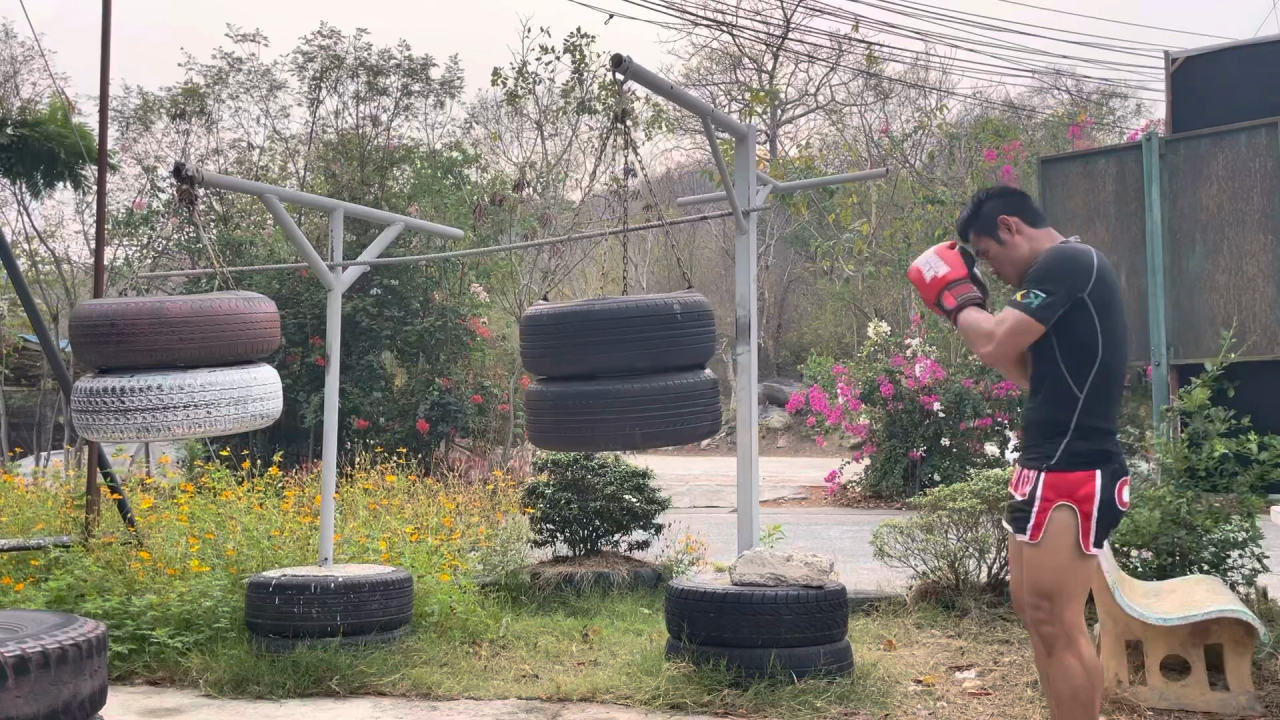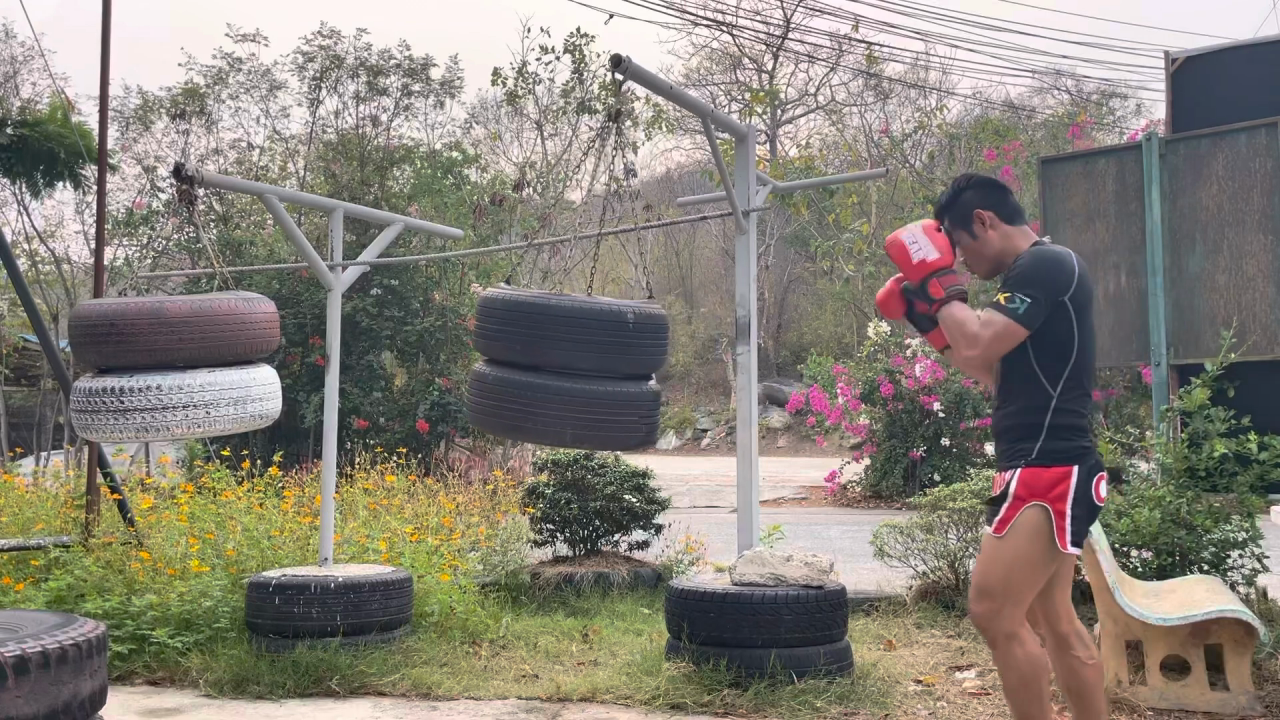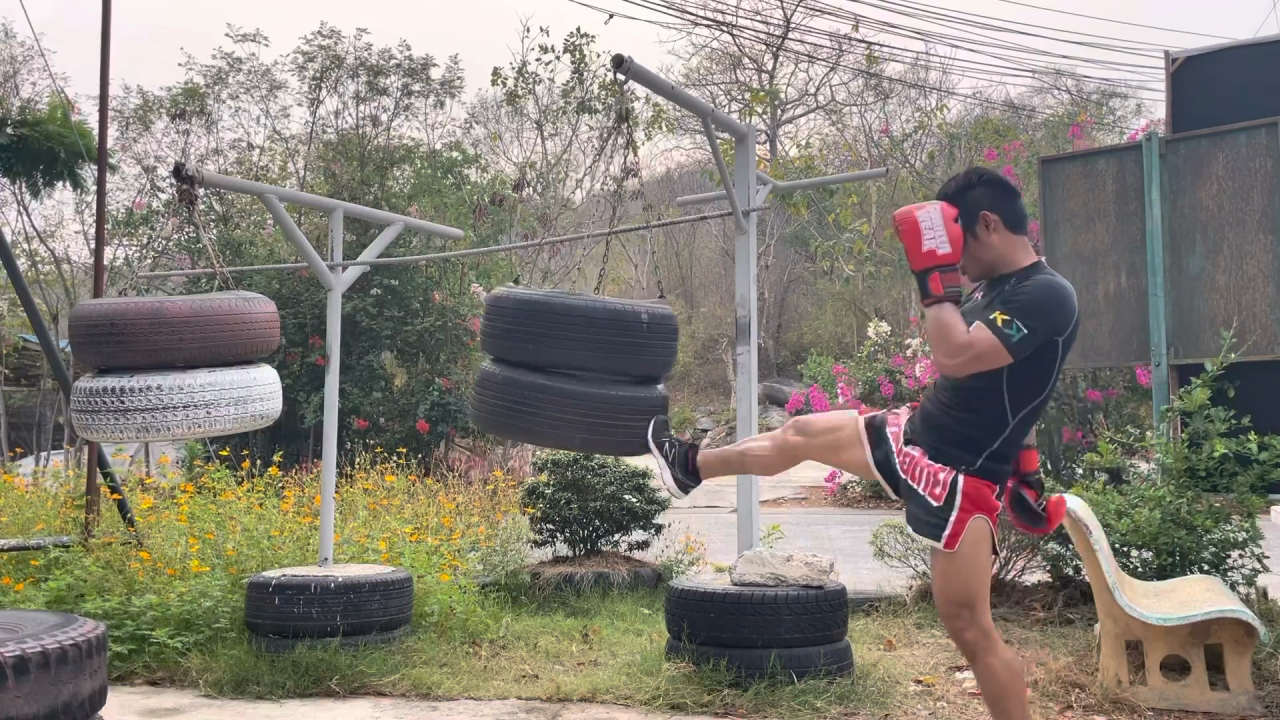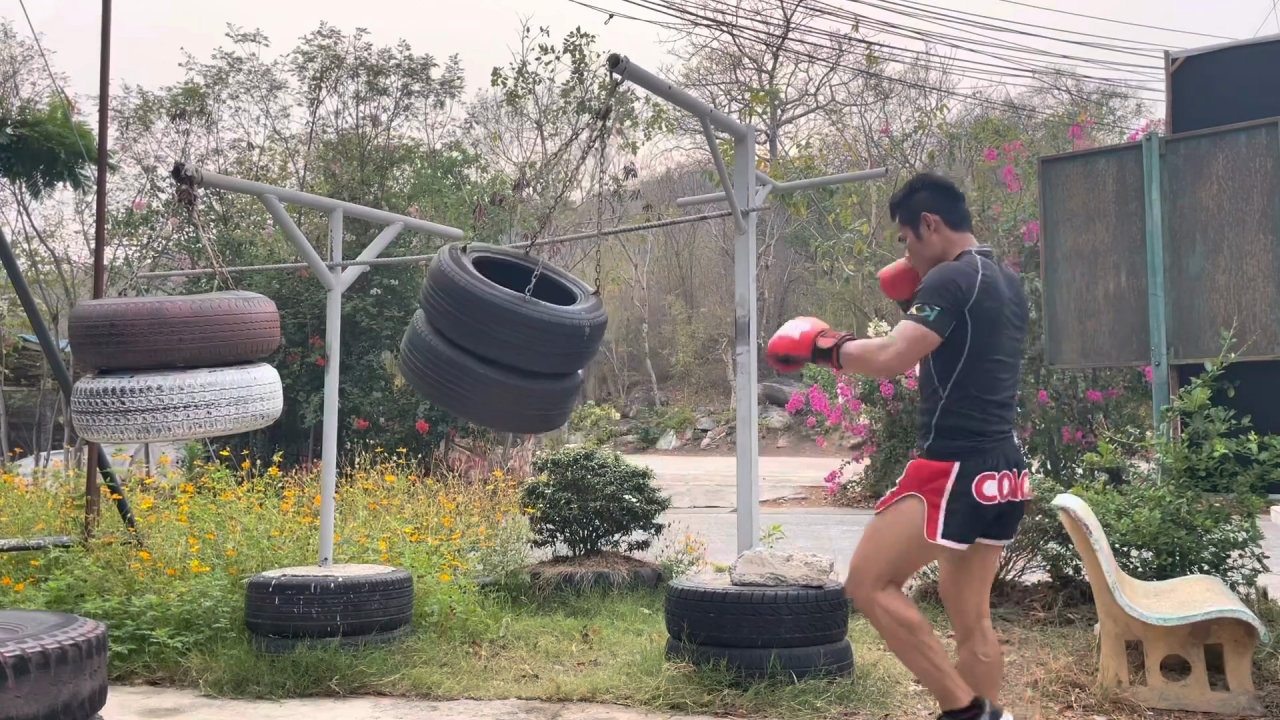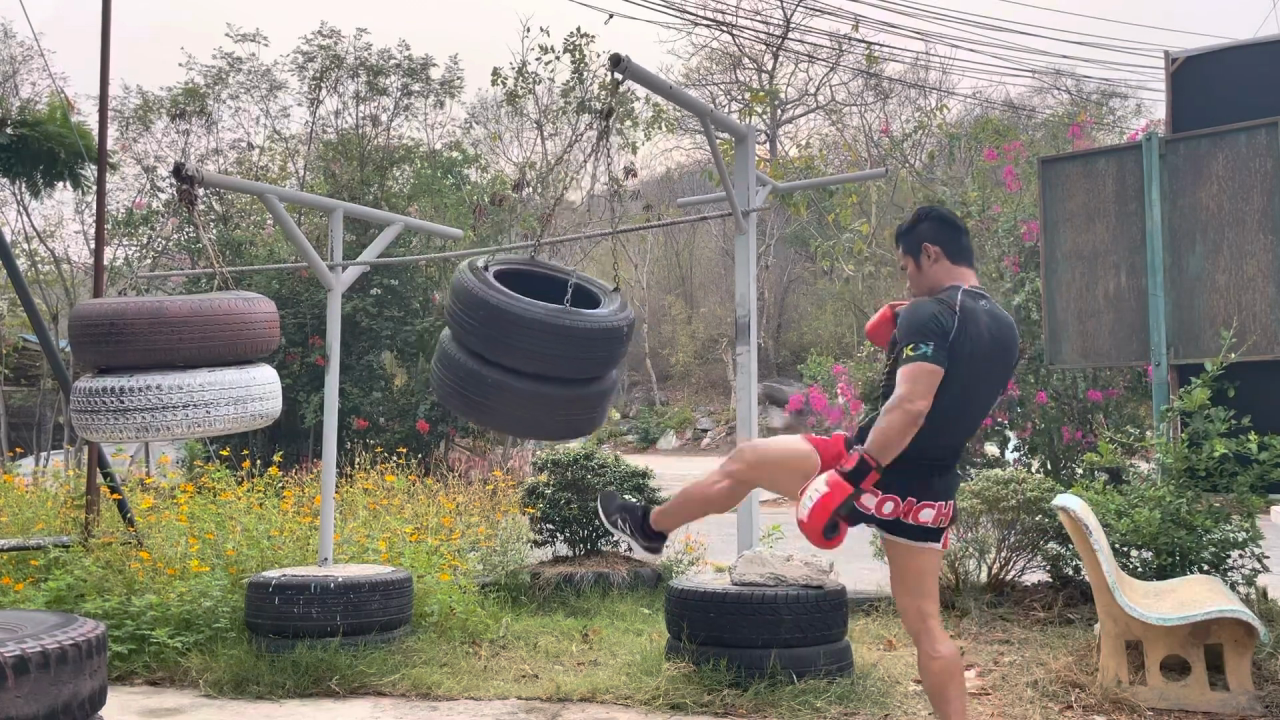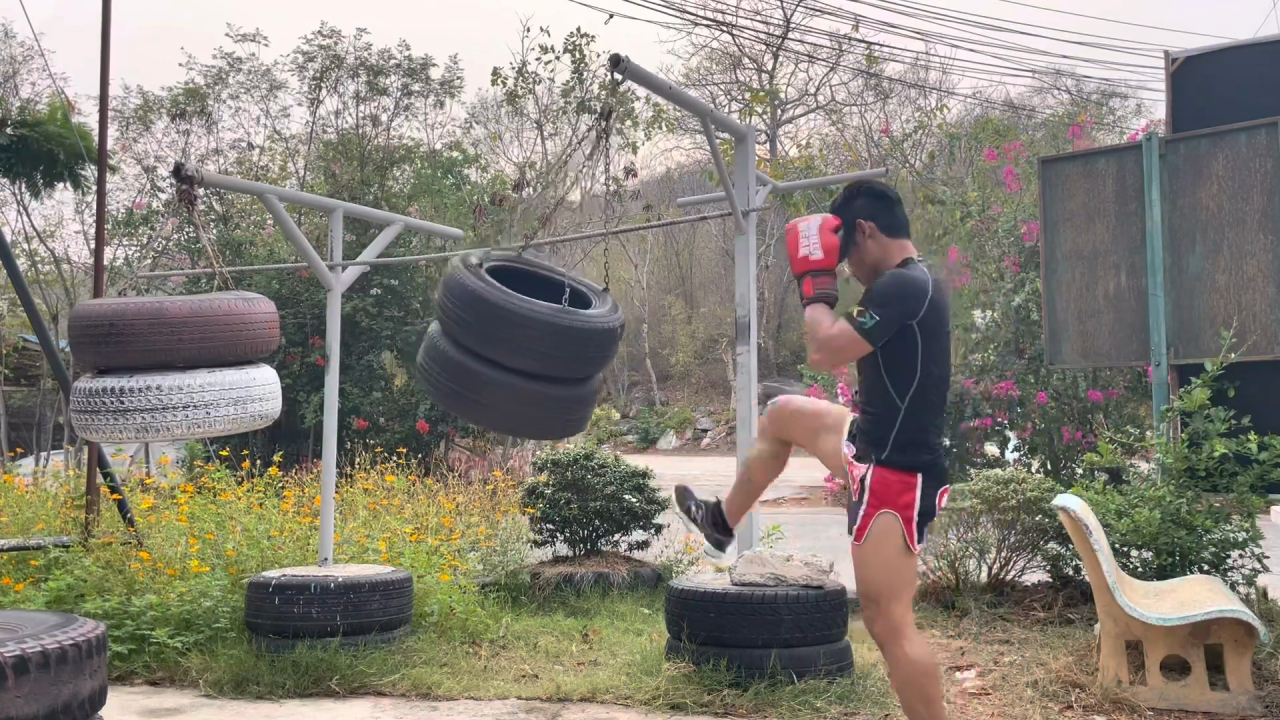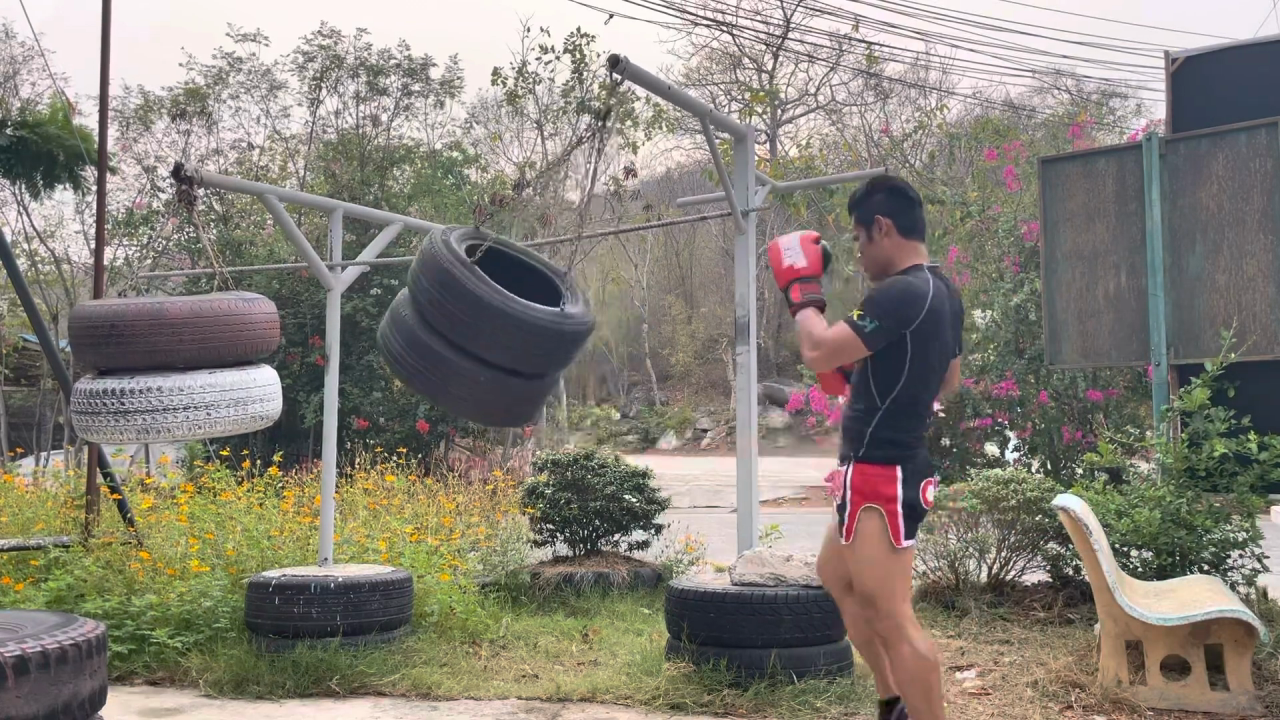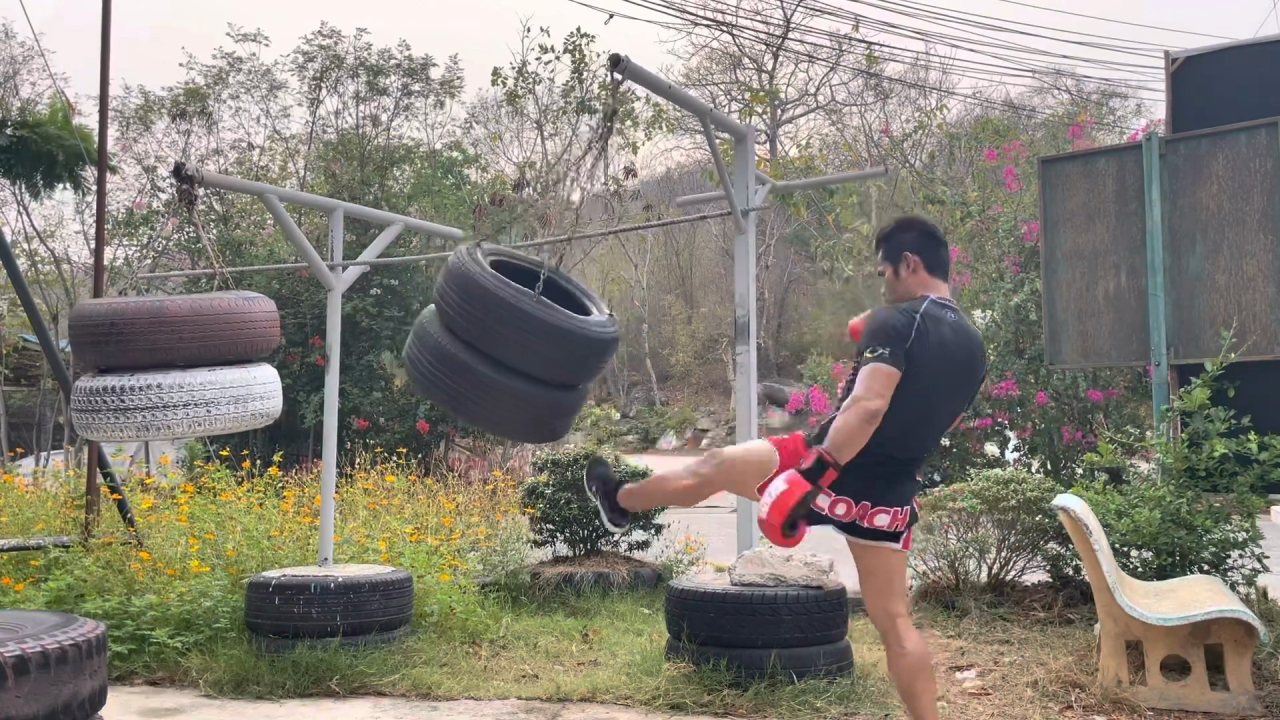
dt=0.5s
person 1, frame 1
left shoulder: (1067, 263)
right shoulder: (1058, 273)
left elbow: (991, 343)
right elbow: (1028, 369)
left wrist: (954, 290)
right wrist: (974, 302)
left hip: (1075, 474)
right hip: (1053, 467)
left knee: (1057, 625)
right knee: (1036, 612)
person 1, frame 2
left shoulder: (1045, 265)
right shoulder: (1032, 273)
left elbow: (977, 346)
right elbow: (991, 368)
left wrist: (934, 280)
right wrist: (931, 320)
left hip: (1048, 475)
right hip: (1040, 472)
left knee: (996, 614)
right knee: (1055, 622)
person 1, frame 3
left shoulder: (1047, 296)
right shoulder: (993, 287)
left elbow: (955, 358)
left wrist: (934, 276)
right wrist: (1028, 476)
left hip: (964, 481)
right hip: (911, 439)
left knee: (970, 628)
right knee: (803, 433)
right ankle: (692, 466)
person 1, frame 4
left shoulder: (953, 278)
right shoulder: (1005, 282)
left elbow: (890, 357)
left wrist: (826, 346)
right wrist: (918, 302)
left hip: (951, 470)
right hip: (998, 473)
left knee: (867, 586)
right knee: (970, 618)
person 1, frame 5
left shoulder: (934, 316)
right shoulder: (1004, 330)
left elbow: (910, 405)
left wrist: (859, 472)
left hip: (877, 481)
right hip: (933, 498)
left knee: (743, 463)
right knee: (922, 623)
left ankle: (649, 526)
person 1, frame 6
left shoulder: (902, 288)
right shoulder: (914, 283)
left elbow: (825, 352)
left wrist: (815, 282)
left hip: (896, 475)
right hip: (872, 445)
left knee: (889, 624)
right knee: (781, 414)
right ankle: (722, 523)
person 1, frame 7
left shoulder: (899, 295)
right shoulder: (941, 293)
left elbow: (819, 352)
left wrist: (802, 289)
right wrist: (857, 373)
left hip: (882, 473)
right hip: (906, 466)
left knee: (890, 618)
right knee: (839, 578)
person 1, frame 8
left shoulder: (896, 322)
right shoulder: (974, 347)
left elbow: (867, 406)
left wrist: (812, 474)
left hip: (830, 475)
right hip: (891, 499)
left knee: (712, 468)
right knee: (895, 622)
left ankle: (620, 501)
